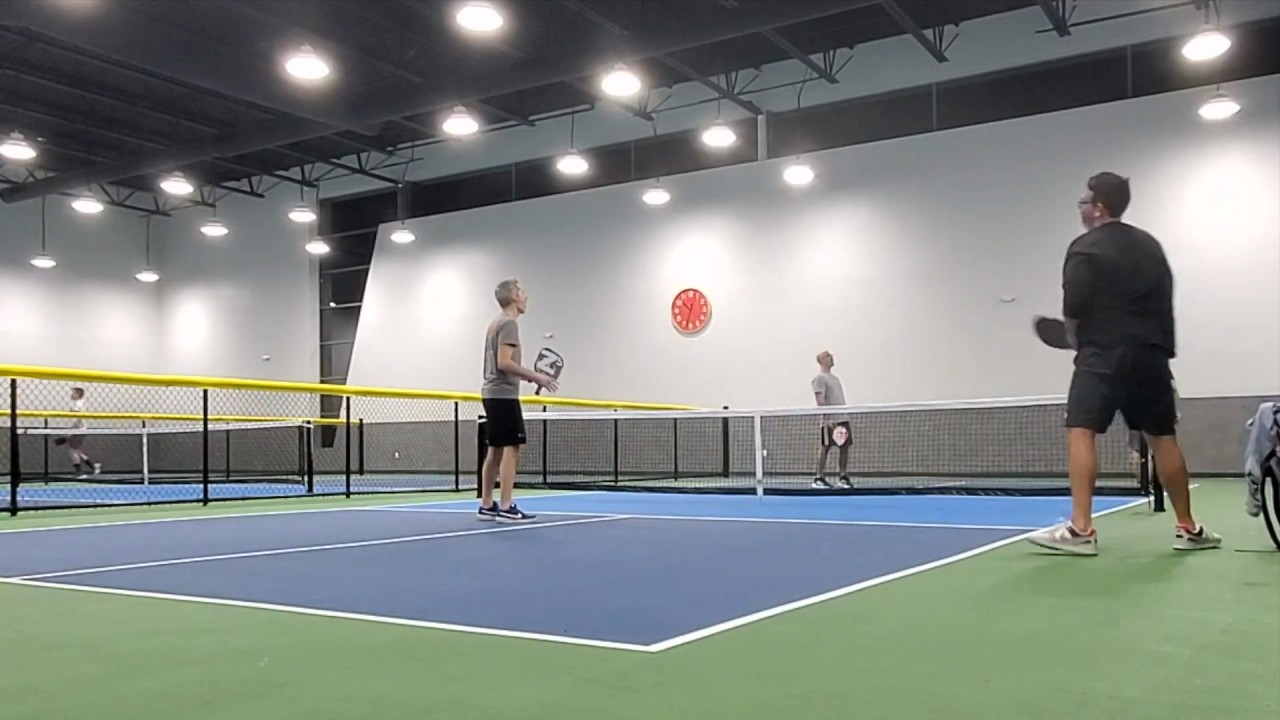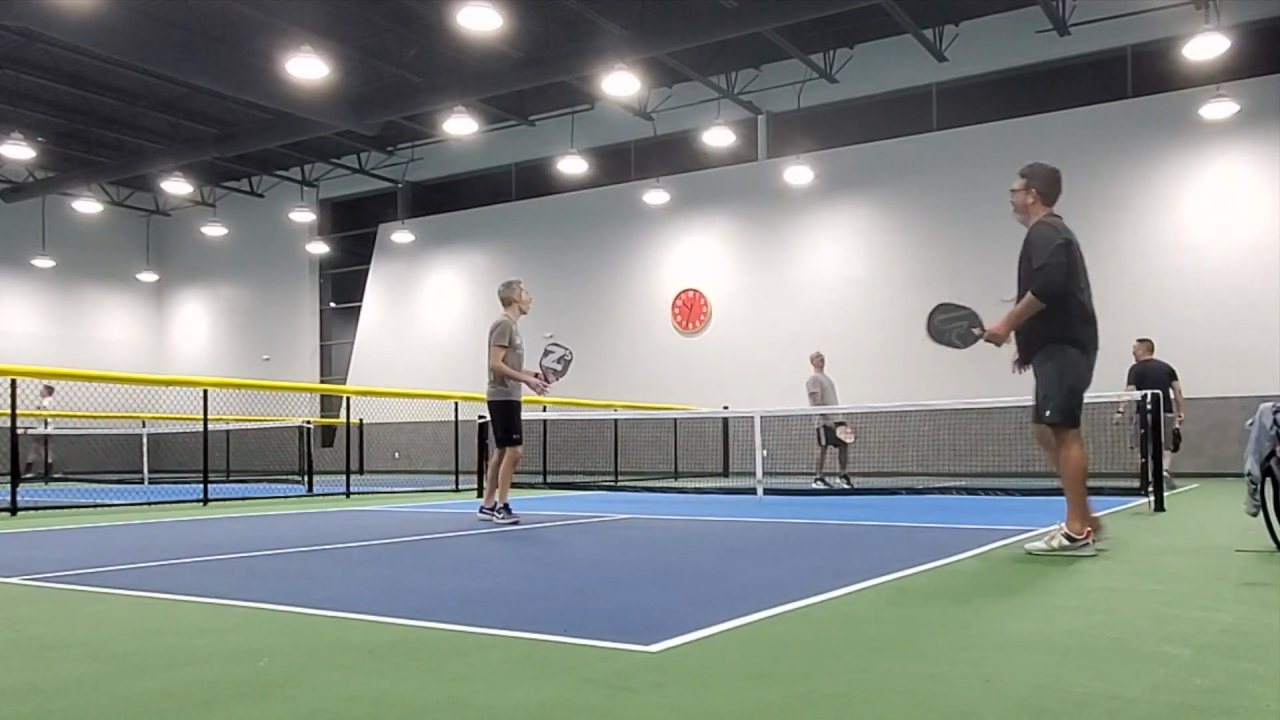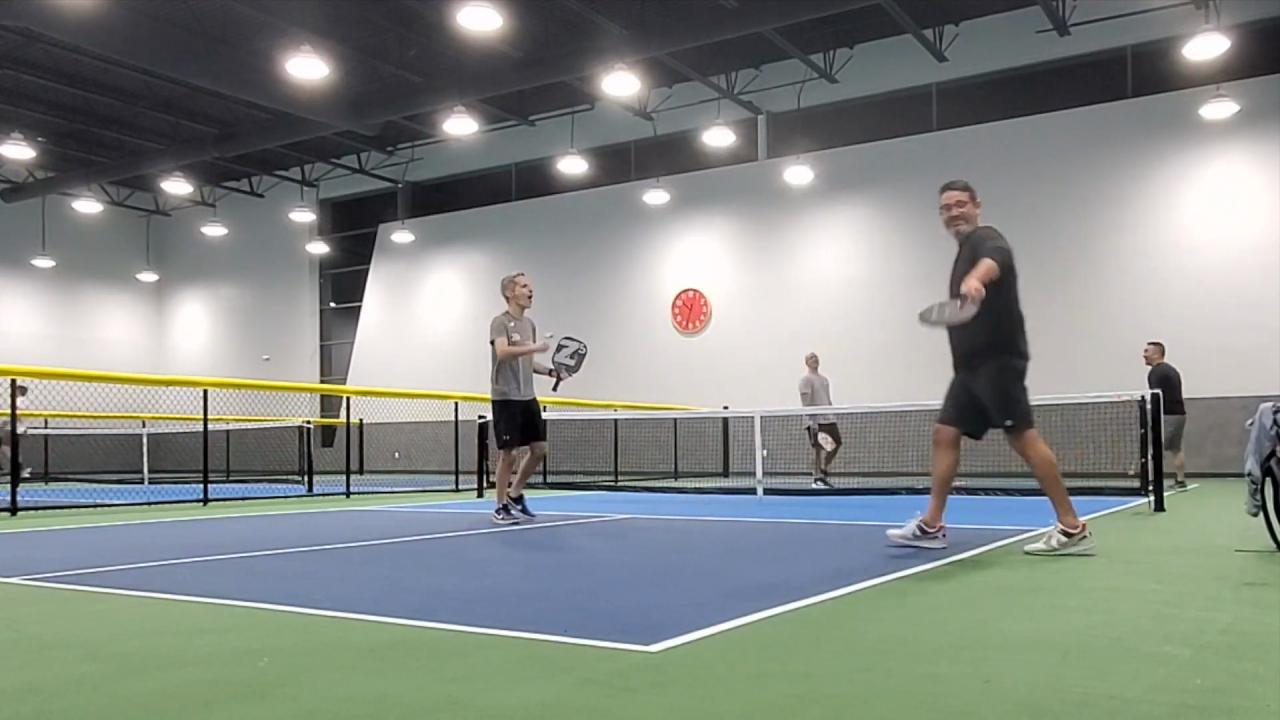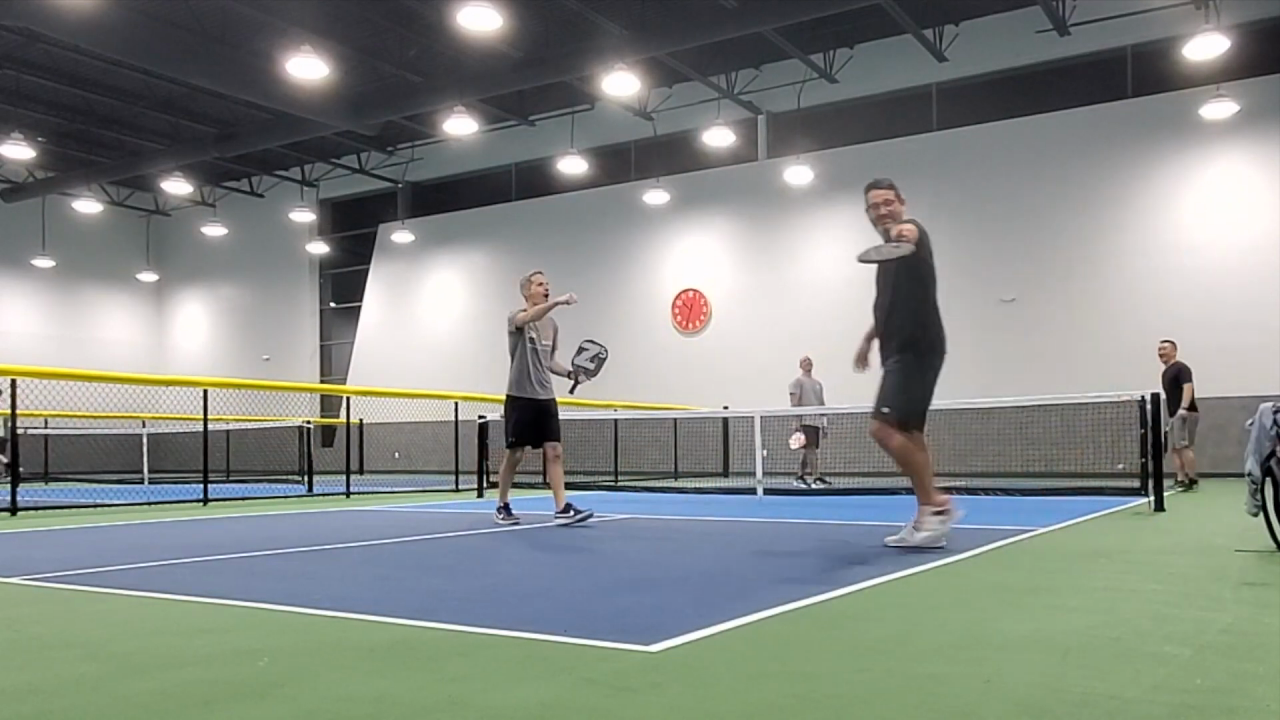
dt=0.3s
person 1, frame 1
left shoulder: (1086, 248)
right shoulder: (1150, 245)
left elbow: (1074, 304)
right elbow: (1163, 295)
left wrist: (1078, 337)
left hip: (1103, 353)
right hip: (1151, 351)
left knee: (1080, 433)
right knee: (1163, 438)
left ankle: (1080, 529)
right ankle: (1187, 528)
person 1, frame 2
left shoulder: (1044, 233)
right shoulder: (1052, 233)
left elbow: (1047, 286)
left wrist: (1007, 324)
right wrist: (1028, 346)
left hip: (1061, 347)
right hip: (1056, 347)
left knee: (1060, 432)
right knee: (1054, 433)
left ankle: (1079, 531)
right ankle: (1086, 518)
person 1, frame 3
left shoulder: (984, 239)
right shoulder: (965, 252)
left elbow: (995, 259)
left wrist: (975, 280)
left hip: (999, 357)
right hip: (974, 361)
left knee: (1023, 437)
right knee: (944, 435)
left ankle: (1072, 528)
right ankle: (931, 525)
person 1, frame 4
left shoulder: (910, 236)
right shoulder: (893, 253)
left elbow: (911, 231)
left wrist: (906, 231)
right wrist: (869, 339)
left hip: (917, 351)
right hip: (905, 352)
left knee: (884, 426)
right knee: (909, 432)
left ankle: (937, 503)
right ankle: (926, 521)
person 2, frame 1
left shoulder: (496, 324)
right shoulder: (509, 323)
right elbow: (504, 363)
left wrist: (531, 377)
right wrist: (536, 376)
left hip: (493, 394)
right hip: (503, 395)
left knee: (496, 451)
right knee: (511, 450)
left ankle: (487, 505)
right ankle: (506, 508)
person 2, frame 2
left shoulder: (513, 327)
right shoulder: (503, 325)
right elbow: (495, 365)
left wrist: (535, 375)
right wrist: (525, 379)
left hip: (511, 398)
right hip: (502, 397)
left knee: (501, 453)
right knee: (514, 452)
left ankle: (488, 504)
right ankle: (501, 506)
person 2, frame 3
left shoulder: (529, 324)
right shoulder: (500, 322)
right elbow: (503, 352)
left wrist: (550, 371)
right wrist: (533, 348)
left hip: (528, 397)
right hip: (506, 398)
left knee: (539, 449)
right knee: (508, 453)
left ankle: (515, 493)
right ankle: (501, 506)
person 2, frame 4
left shoulder: (552, 324)
right shoulder: (516, 318)
right elbow: (531, 316)
left wrist: (569, 373)
right wrist: (558, 301)
left hip: (545, 397)
right hip: (520, 396)
left knee: (555, 452)
right knee: (514, 454)
left ankle: (562, 507)
right ankle: (502, 505)
